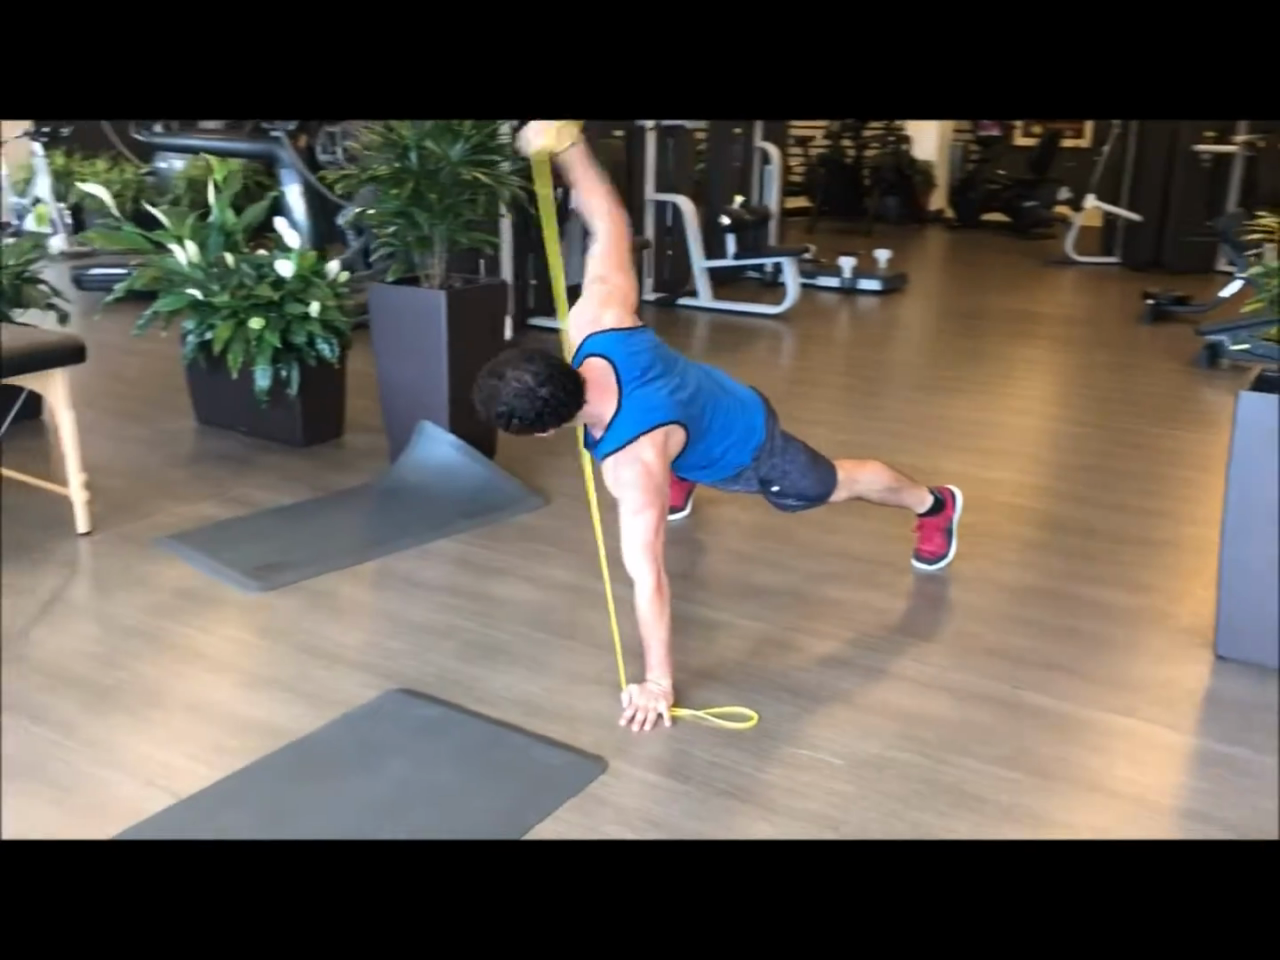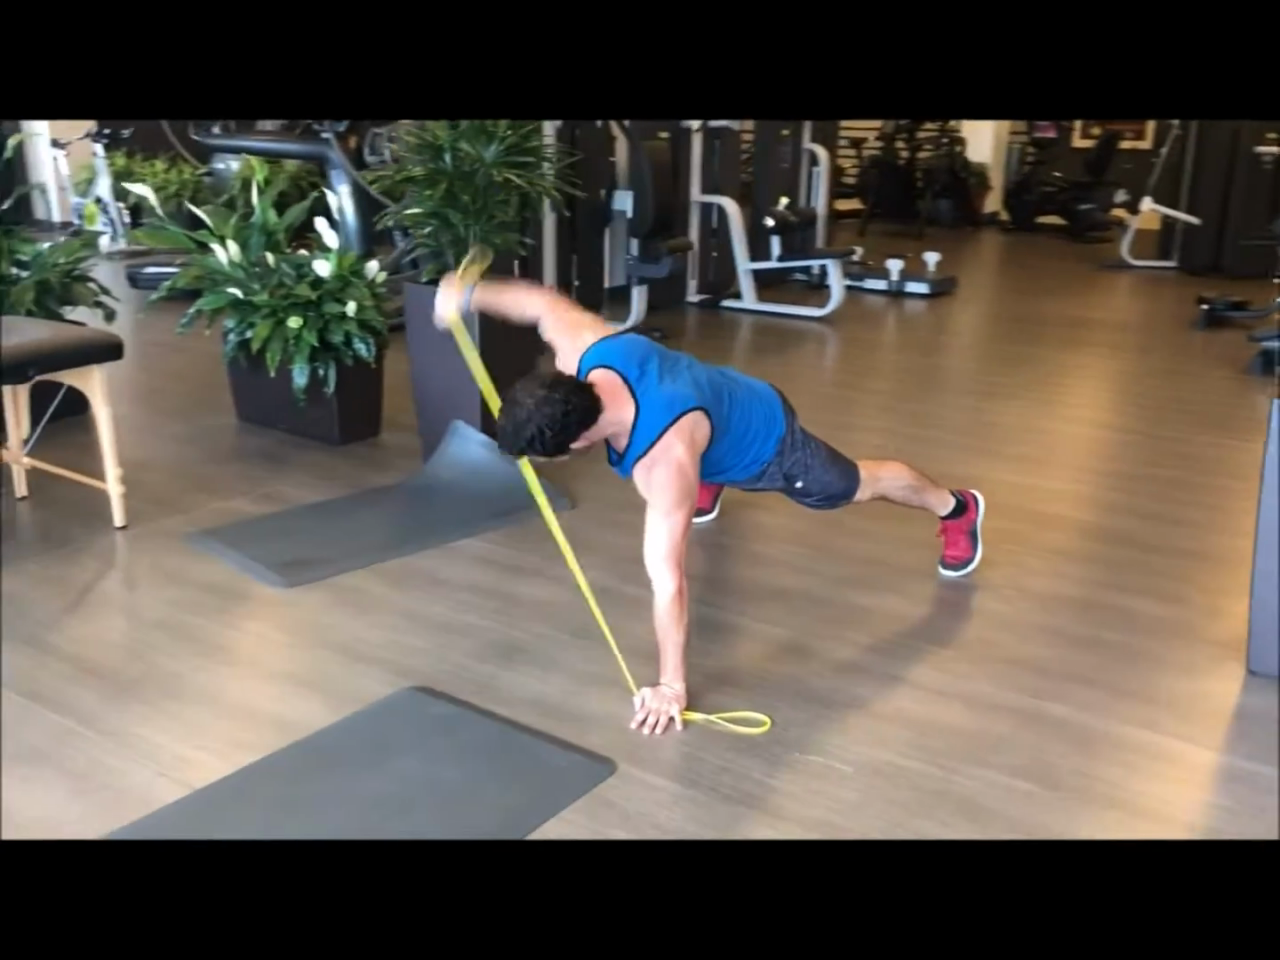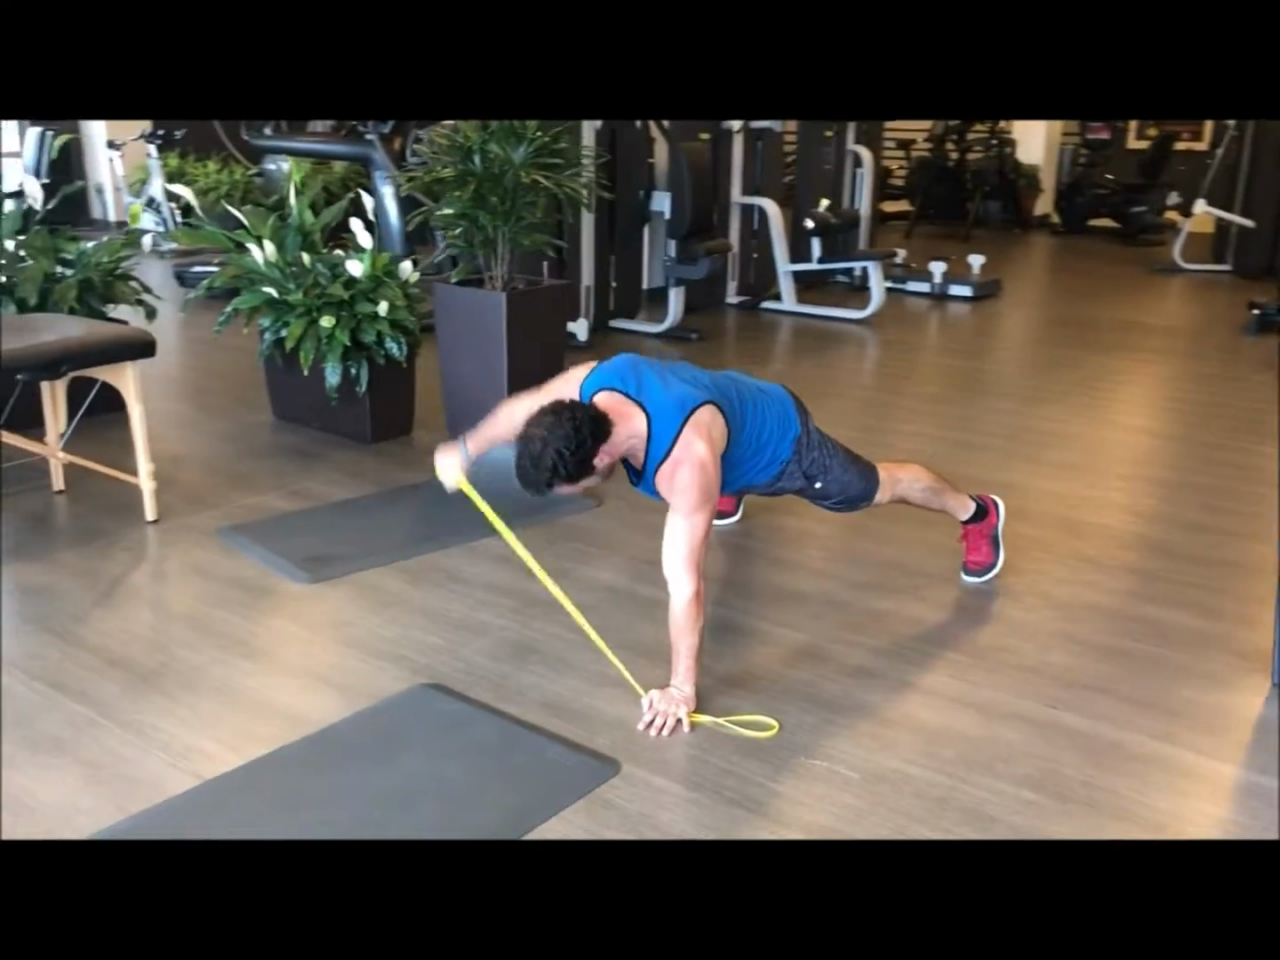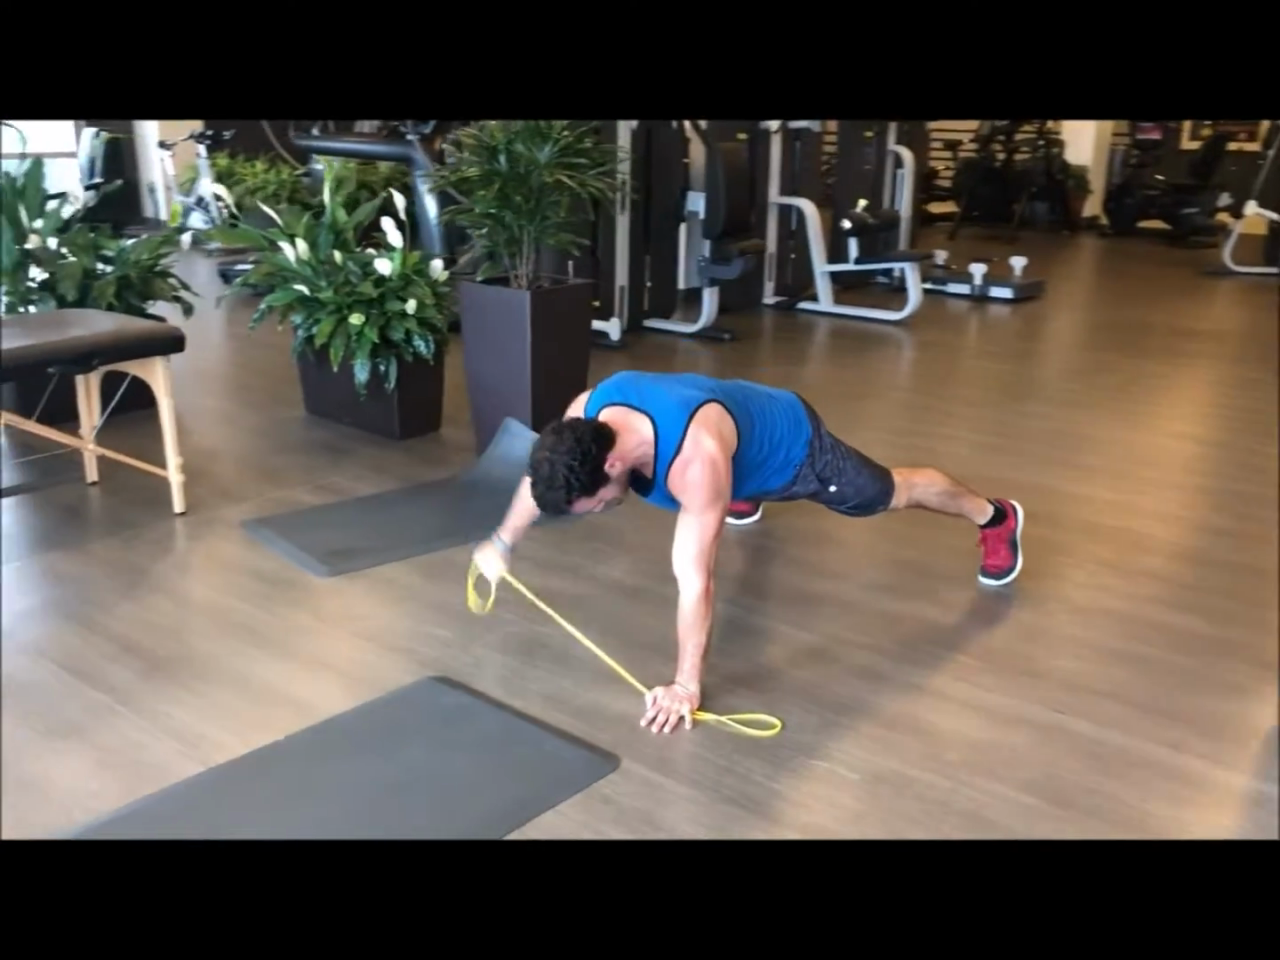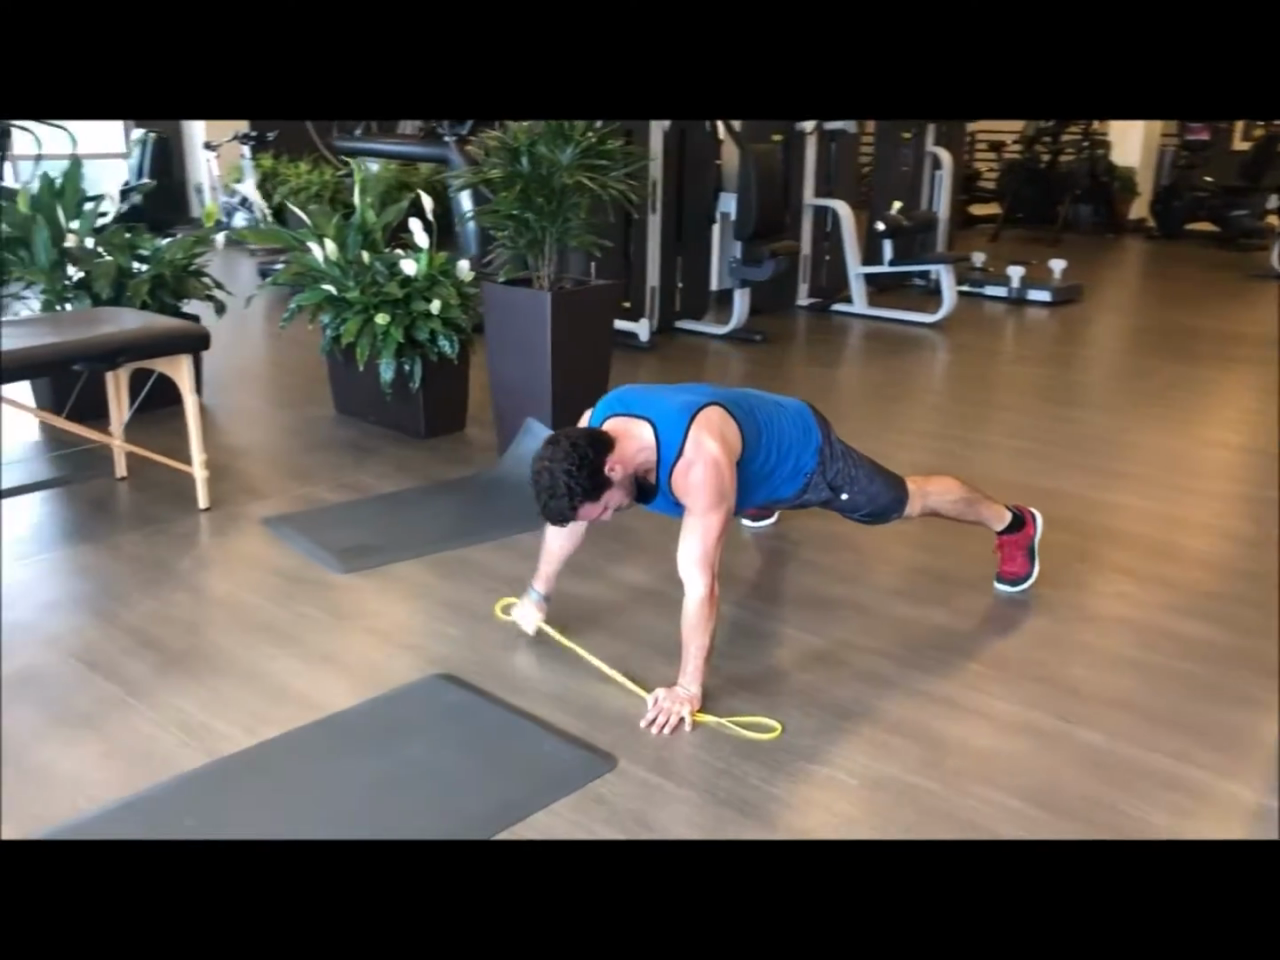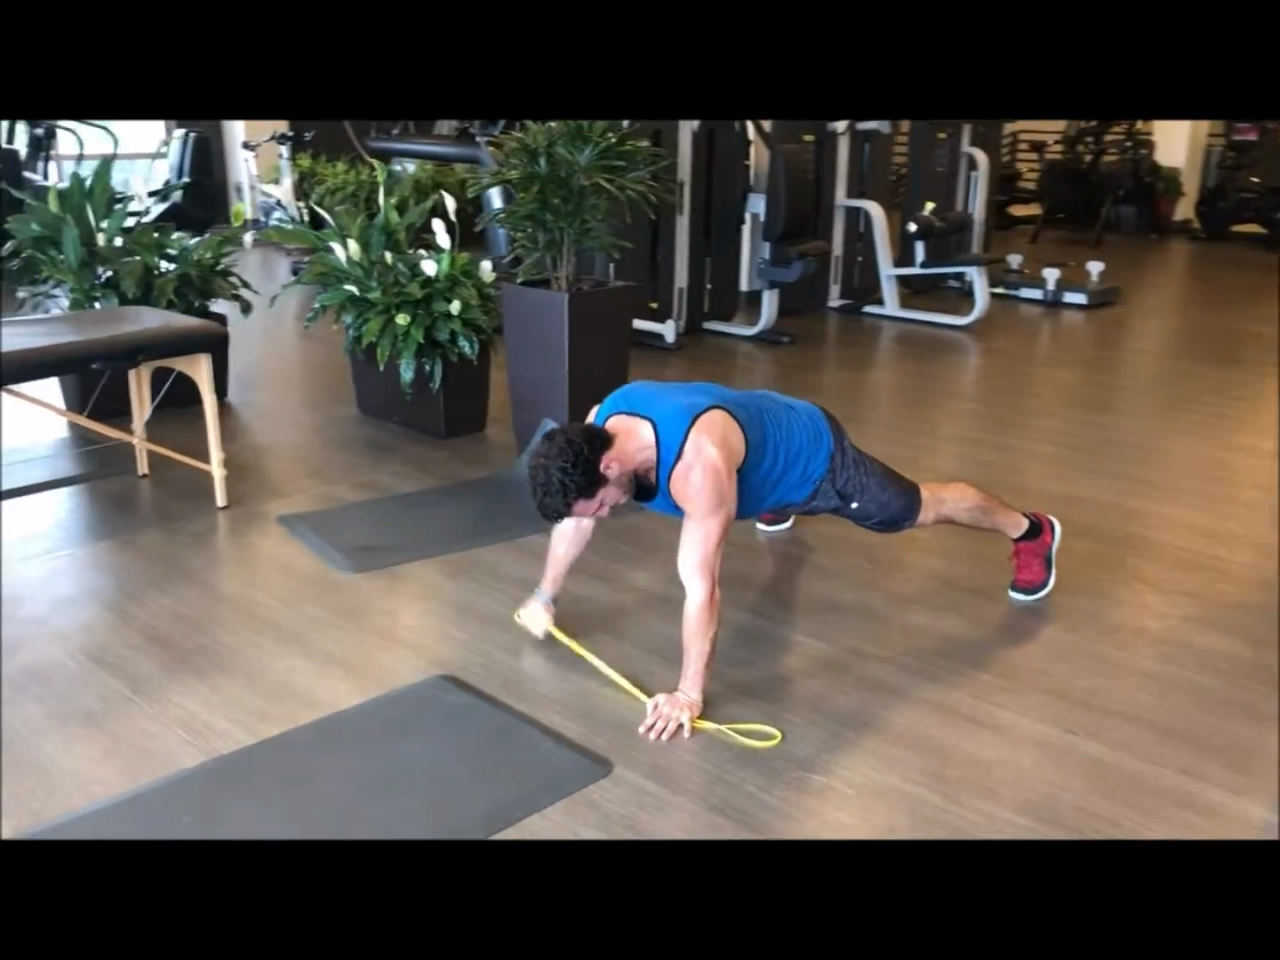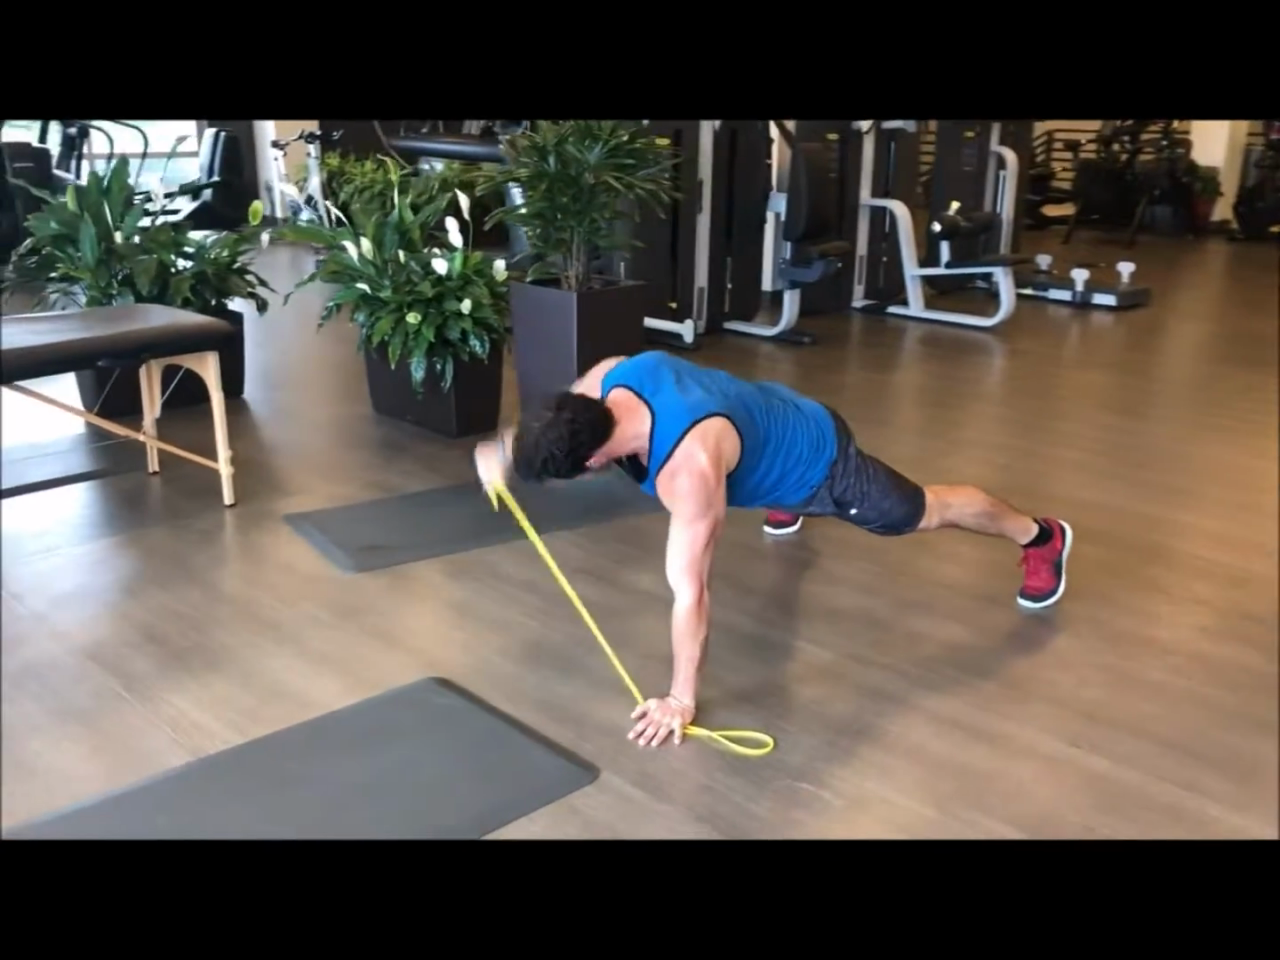
dt=0.2s
person 1, frame 1
left shoulder: (635, 459)
right shoulder: (601, 327)
left elbow: (645, 579)
right elbow: (612, 232)
left wrist: (657, 682)
right wrist: (571, 151)
left hip: (756, 454)
right hip: (721, 401)
left knee: (836, 487)
left ankle: (932, 508)
person 1, frame 2
left shoulder: (661, 458)
right shoulder: (588, 363)
left elbow: (668, 579)
right elbow: (544, 305)
left wrist: (670, 683)
right wrist: (470, 296)
left hip: (769, 447)
right hip: (727, 408)
left knee: (858, 486)
left ankle: (956, 510)
right ankle: (706, 490)
person 1, frame 3
left shoulder: (684, 462)
right shoulder: (585, 388)
left elbow: (684, 583)
right elbow: (525, 408)
left wrist: (681, 689)
right wrist: (463, 449)
left hip: (785, 446)
right hip: (738, 412)
left knee: (877, 487)
left ankle: (976, 514)
right ankle: (732, 493)
person 1, frame 4
left shoulder: (693, 459)
right shoulder: (587, 413)
left elbow: (695, 581)
right elbow: (542, 482)
left wrist: (685, 687)
right wrist: (500, 543)
left hip: (797, 450)
right hip: (748, 435)
left knee: (892, 493)
right knee: (730, 500)
left ankle: (995, 518)
right ankle: (749, 493)
person 1, frame 5
left shoulder: (697, 462)
right shoulder: (593, 428)
left elbow: (700, 583)
right elbow: (567, 519)
left wrist: (688, 688)
right wrist: (537, 595)
left hip: (808, 457)
right hip: (759, 443)
left knee: (909, 500)
right knee: (753, 502)
left ankle: (1013, 524)
right ankle: (765, 501)
person 1, frame 6
left shoulder: (698, 467)
right shoulder: (601, 422)
left elbow: (700, 589)
right elbow: (572, 515)
left wrist: (688, 696)
right wrist: (543, 596)
left hip: (821, 464)
right hip: (779, 426)
left knee: (925, 507)
right knee: (760, 498)
left ankle: (1030, 532)
right ankle: (780, 506)
person 1, frame 7
left shoulder: (685, 470)
right shoulder: (612, 378)
left elbow: (689, 592)
right elbow: (558, 412)
left wrist: (681, 700)
right wrist: (502, 449)
left hip: (821, 467)
right hip: (784, 415)
left knee: (926, 511)
left ankle: (1040, 537)
right ankle: (787, 506)
